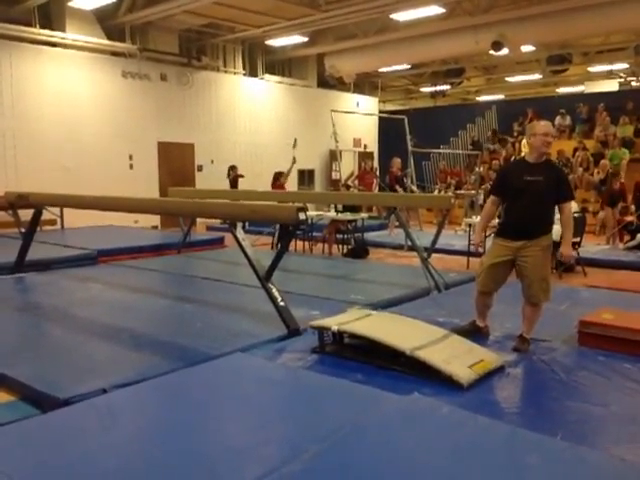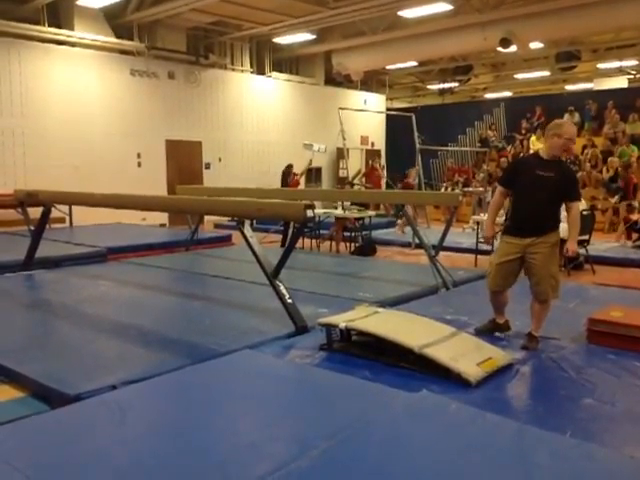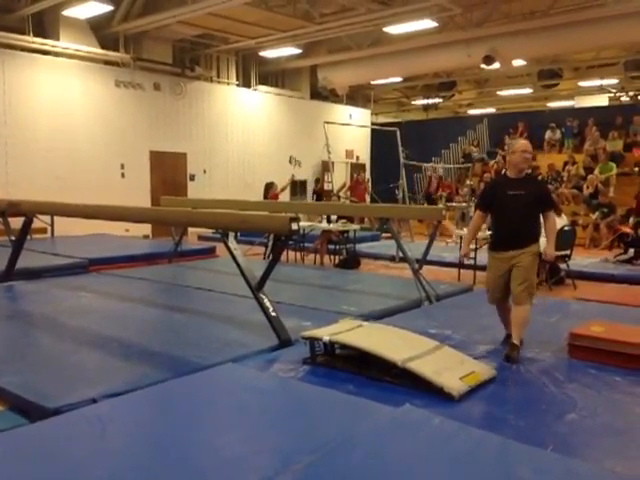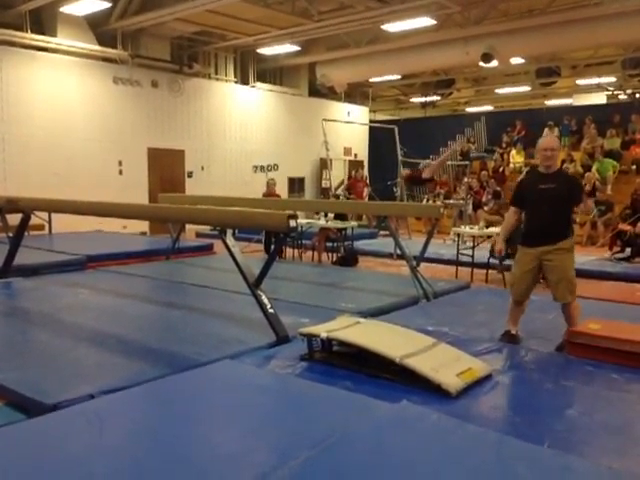
dt=1s
person 1, frame 1
left shoulder: (556, 174)
right shoulder: (510, 170)
left elbow: (566, 209)
right elbow: (493, 202)
left wrist: (567, 243)
right wrist: (479, 231)
left hip: (537, 242)
right hip: (505, 239)
left knee: (534, 293)
right knee: (485, 284)
left ankle: (525, 336)
right ankle: (480, 323)
person 1, frame 2
left shoulder: (566, 173)
right shoulder: (521, 164)
left elbow: (573, 209)
right elbow: (500, 194)
left wrist: (572, 240)
right wrist: (490, 224)
left hip: (545, 240)
right hip: (512, 236)
left knee: (543, 290)
right knee: (496, 282)
left ankle: (533, 333)
right ankle: (499, 320)
person 1, frame 3
left shoulder: (538, 186)
right shoulder: (494, 186)
left elbow: (549, 216)
right elbow: (480, 216)
left wrist: (550, 245)
right wrist: (467, 243)
left hip: (526, 250)
right hip: (498, 250)
left knee: (521, 297)
right knee: (498, 297)
left ankle: (515, 344)
right ankle: (509, 333)
person 1, frame 4
left shoulder: (569, 181)
right shoulder: (526, 182)
left elbow: (580, 206)
right elbow: (514, 213)
right wrist: (501, 239)
left hip: (559, 246)
right hip: (528, 246)
left knee: (566, 294)
right knee: (518, 291)
right ankle: (511, 330)
